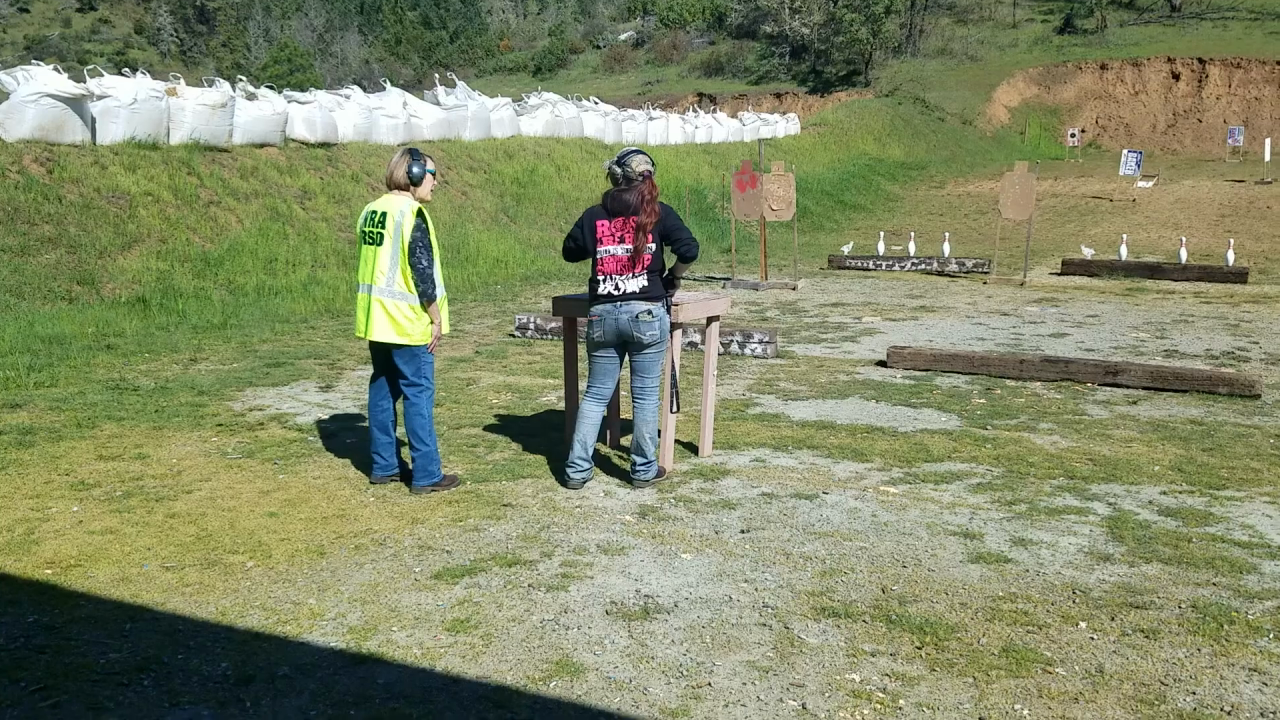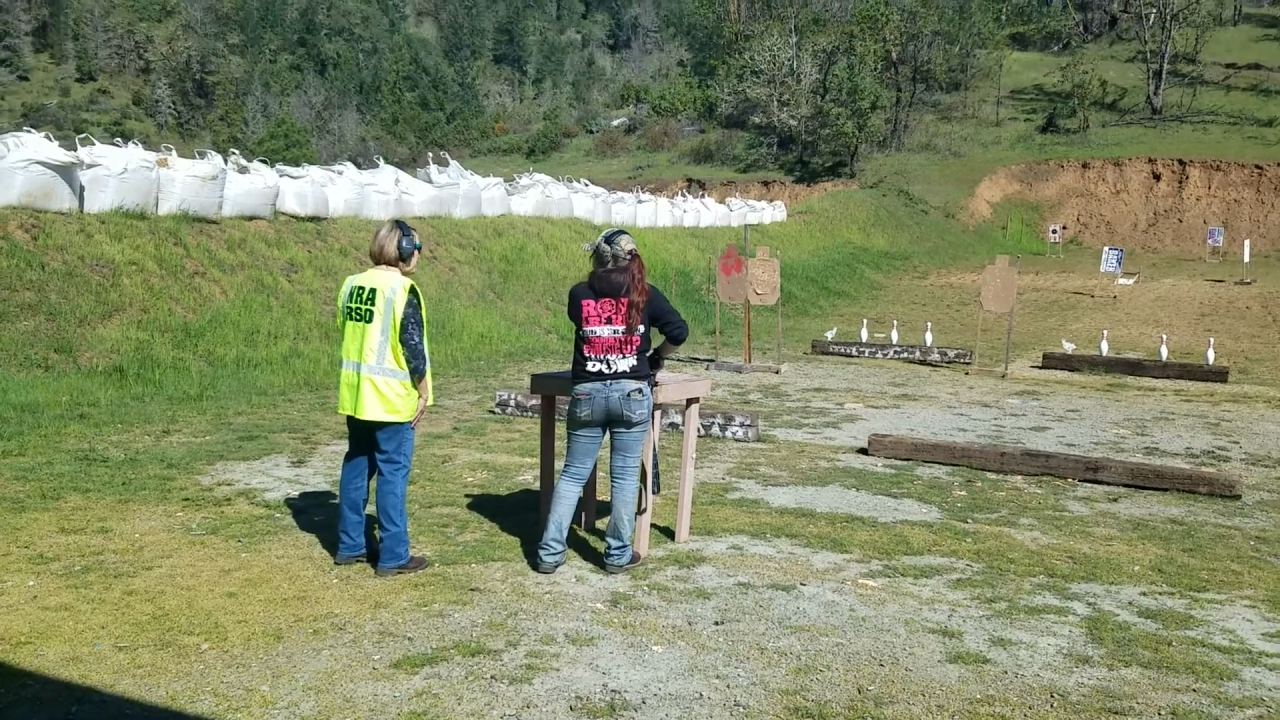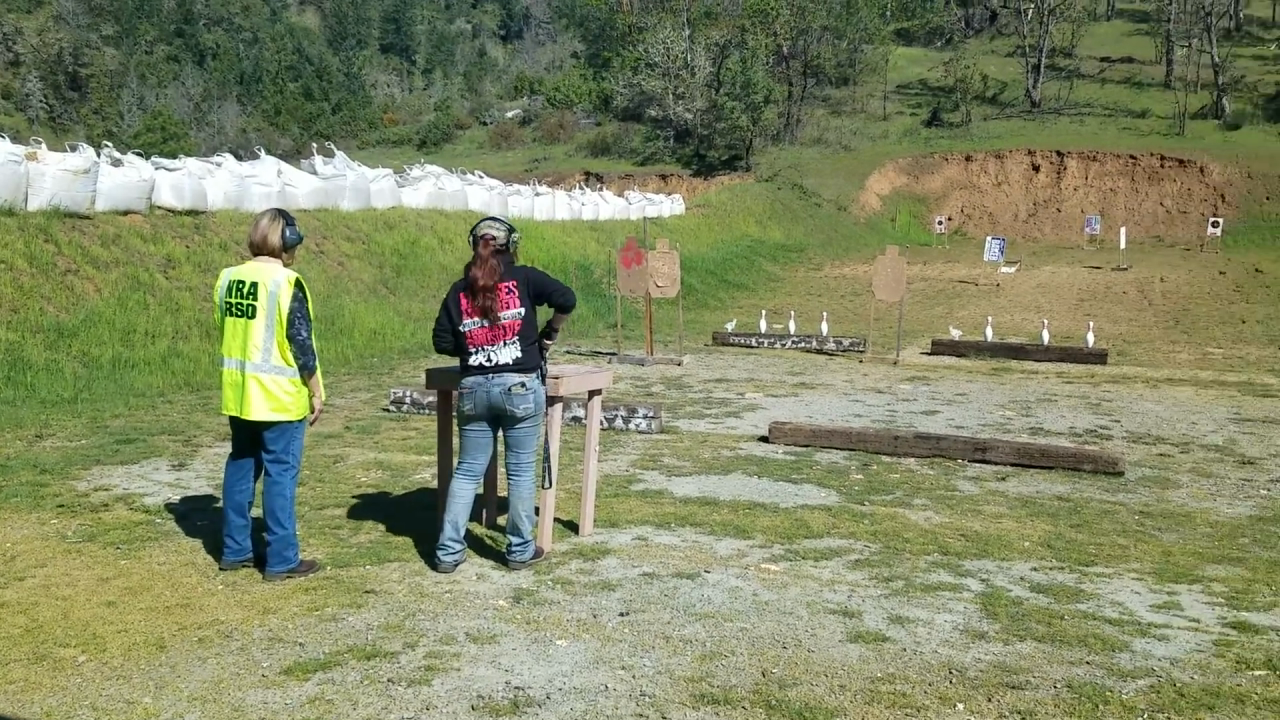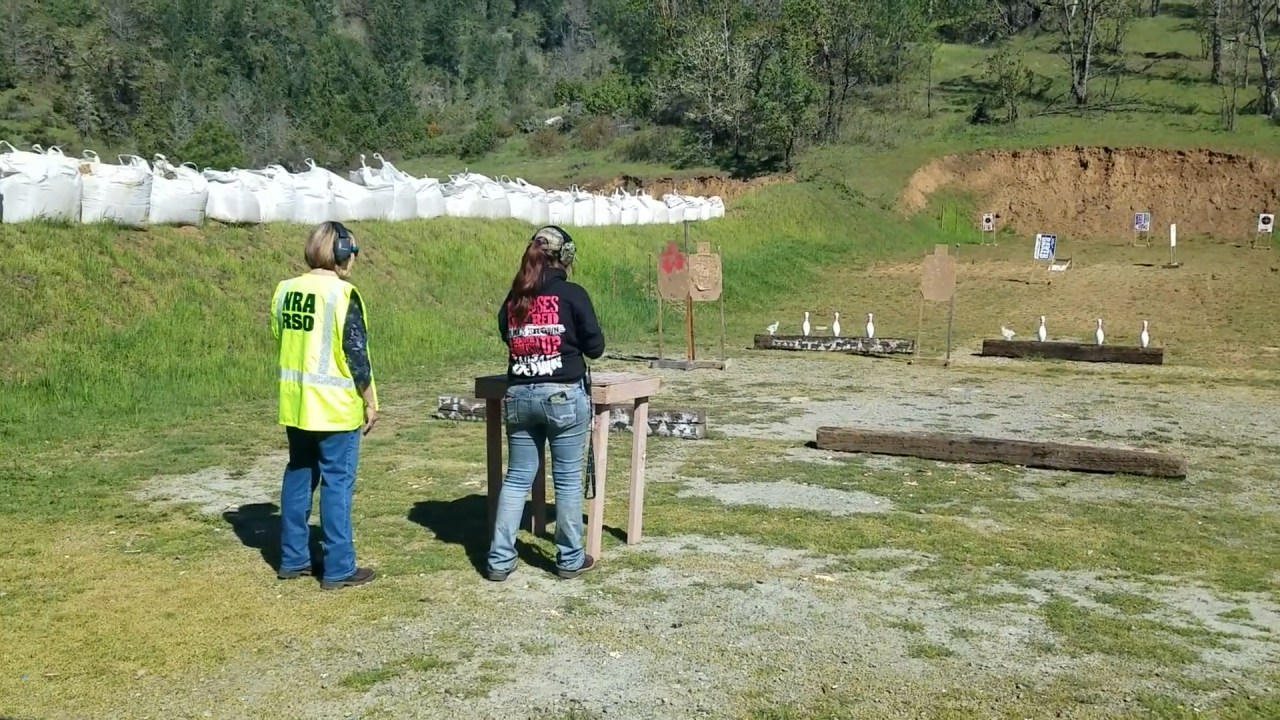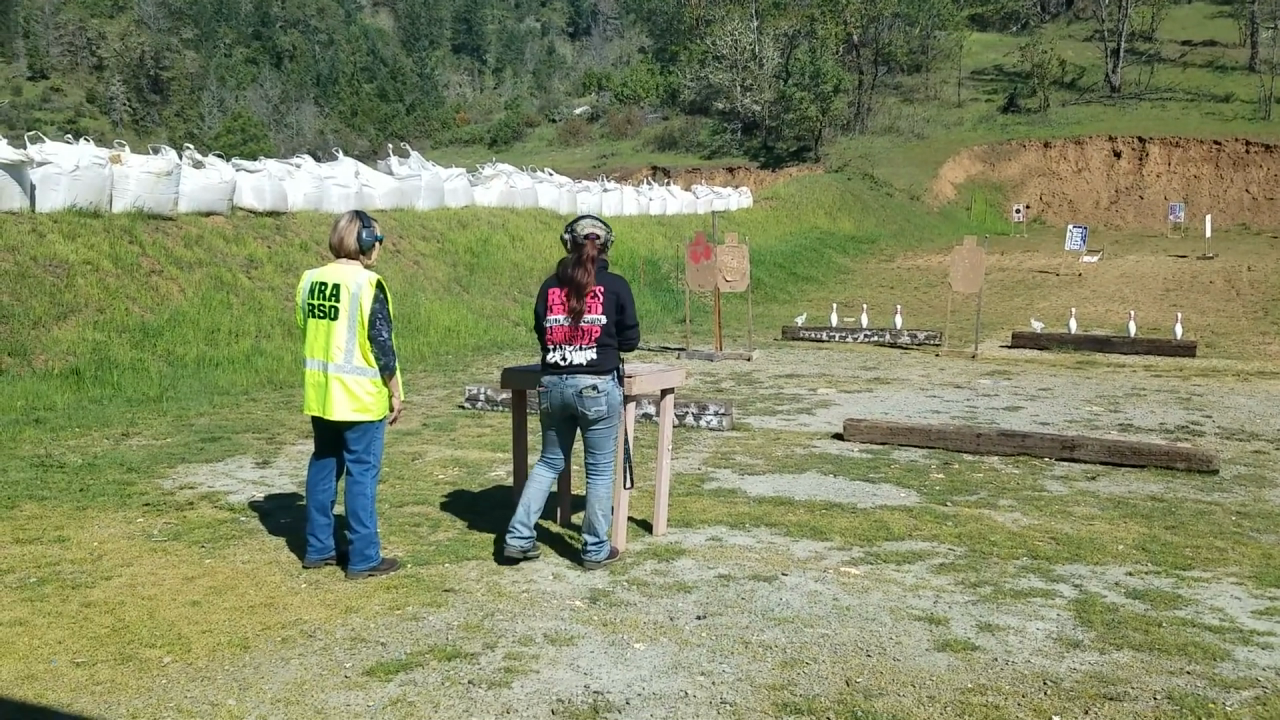
dt=1s
person 1, frame 1
left shoulder: (371, 211)
right shoulder: (412, 214)
right elbow: (423, 272)
right wrist: (436, 319)
left hip: (377, 319)
right hip: (407, 321)
left knee: (382, 389)
right knee: (418, 393)
left ankle: (383, 466)
right ankle: (426, 474)
person 1, frame 2
left shoulder: (352, 285)
right shoulder: (403, 289)
left elbow: (347, 335)
right elbow: (413, 348)
right wrist: (423, 392)
left hip: (356, 395)
right hip: (392, 398)
left knee: (356, 466)
right knee: (392, 472)
left ankle: (349, 545)
right ankle: (393, 556)
person 1, frame 3
left shoulder: (228, 278)
right shoulder: (286, 282)
left elbow: (226, 333)
right elbow: (301, 344)
right wrist: (315, 392)
left hip: (239, 393)
right hip: (279, 397)
left knee: (240, 467)
right knee: (280, 474)
left ankle: (234, 550)
right ankle: (281, 560)
person 1, frame 4
left shoulder: (285, 291)
right shoulder: (342, 294)
left elbow: (283, 343)
right elbow: (356, 356)
right wrist: (369, 402)
left hip: (296, 404)
right hip: (335, 407)
left knee: (298, 477)
right knee: (337, 483)
left ankle: (293, 559)
right ankle: (339, 568)
person 1, frame 5
left shoulder: (310, 280)
right shoulder: (368, 283)
left elbow: (306, 332)
right elbow: (381, 345)
right wrist: (395, 392)
left hip: (321, 394)
right hip: (360, 397)
left knee: (323, 467)
right knee: (361, 474)
left ankle: (318, 548)
right ankle: (363, 558)
person 2, frame 1
left shoulder: (593, 216)
right shoulder: (658, 213)
left elbow: (569, 252)
right elbow: (689, 249)
right wrist: (672, 278)
left hip: (602, 315)
right hip: (646, 313)
left knee: (596, 394)
right knee: (646, 395)
left ankle: (577, 469)
right ankle: (644, 469)
person 2, frame 2
left shoulder: (579, 294)
right shoulder: (645, 294)
right elbow: (678, 331)
right wrist: (656, 358)
left hip: (587, 394)
right hip: (632, 393)
left knee: (573, 474)
right knee: (625, 476)
left ankle: (550, 553)
right ankle: (618, 555)
person 2, frame 3
left shoulder: (459, 290)
right shoulder: (524, 278)
left elbow: (442, 342)
right elbow: (566, 299)
right wrist: (550, 331)
left hip: (474, 388)
right hip: (521, 386)
left knee: (467, 471)
right knee: (521, 471)
left ankle: (448, 551)
right ankle: (520, 550)
person 2, frame 4
left shoulder: (513, 299)
right shoulder: (572, 294)
right elbow: (594, 347)
left hip: (519, 396)
right hip: (564, 395)
left knee: (517, 477)
right knee: (567, 479)
left ankle: (499, 559)
right ankle: (570, 558)
person 2, frame 5
left shoulder: (551, 285)
right shoulder: (615, 285)
left elbow: (541, 334)
right elbow: (630, 340)
left hip: (553, 385)
right hip: (598, 386)
left knee: (549, 461)
right knee: (600, 469)
left ankle: (518, 536)
right ankle: (596, 549)
